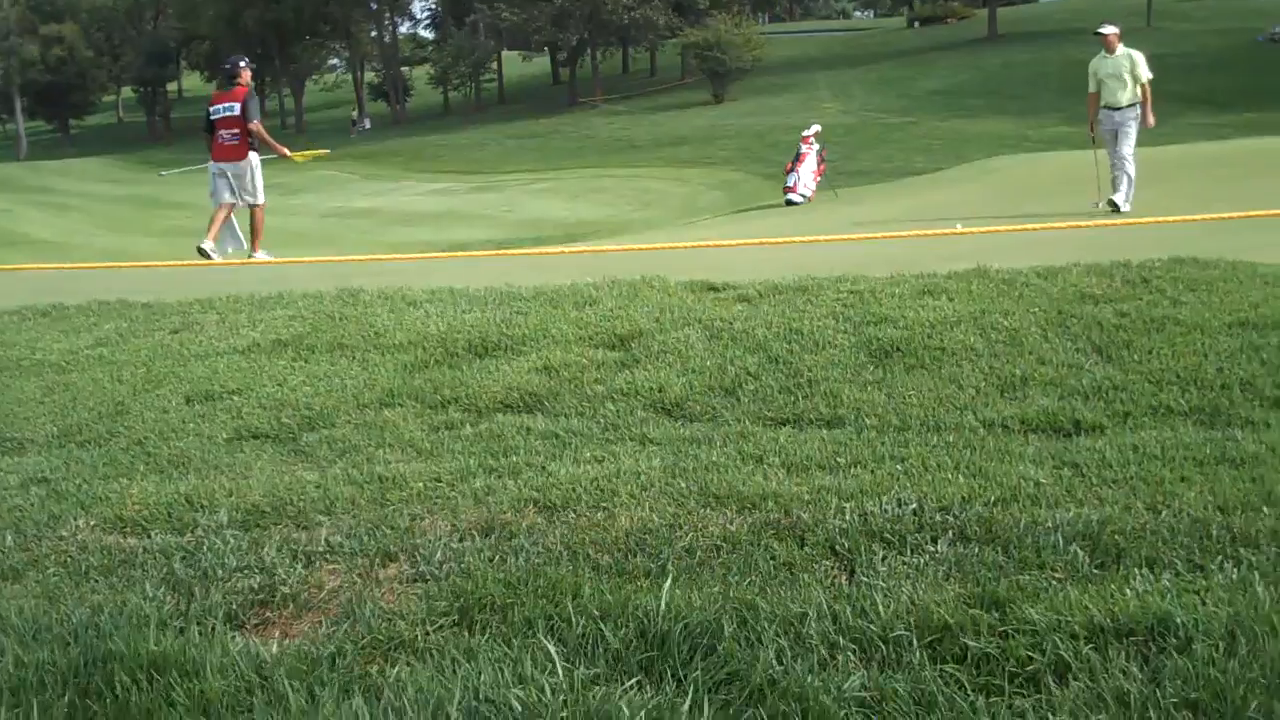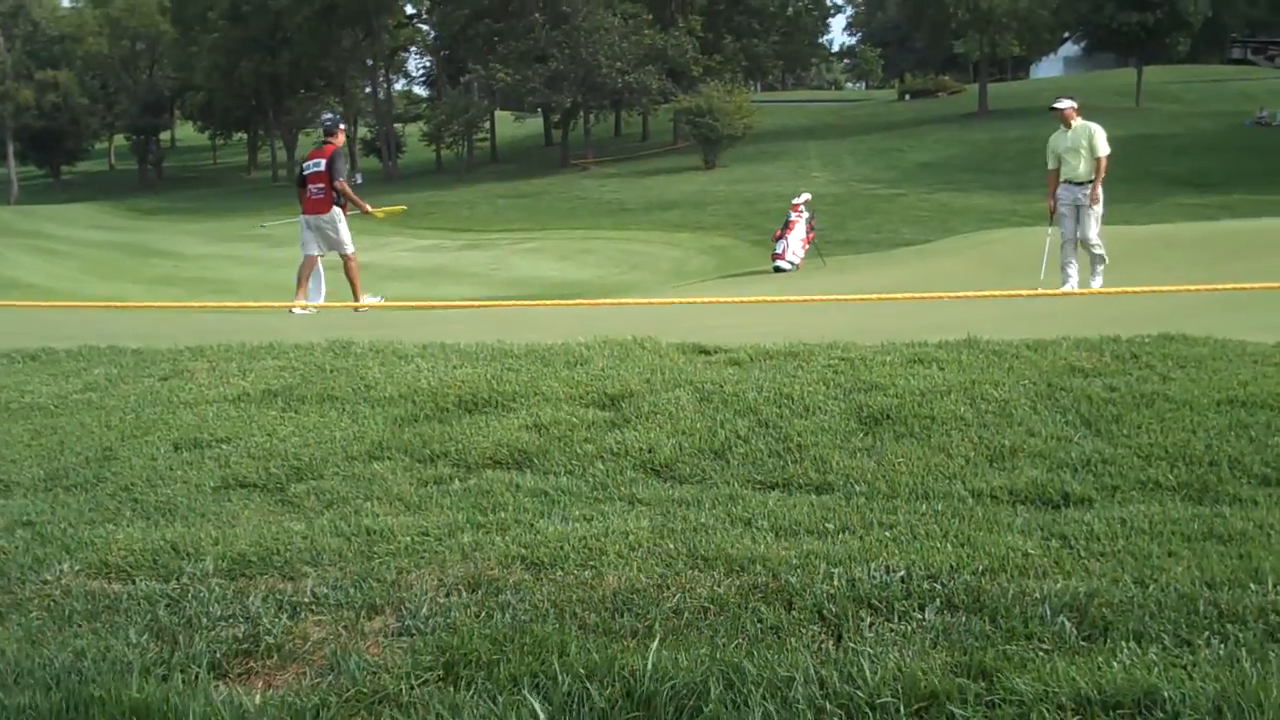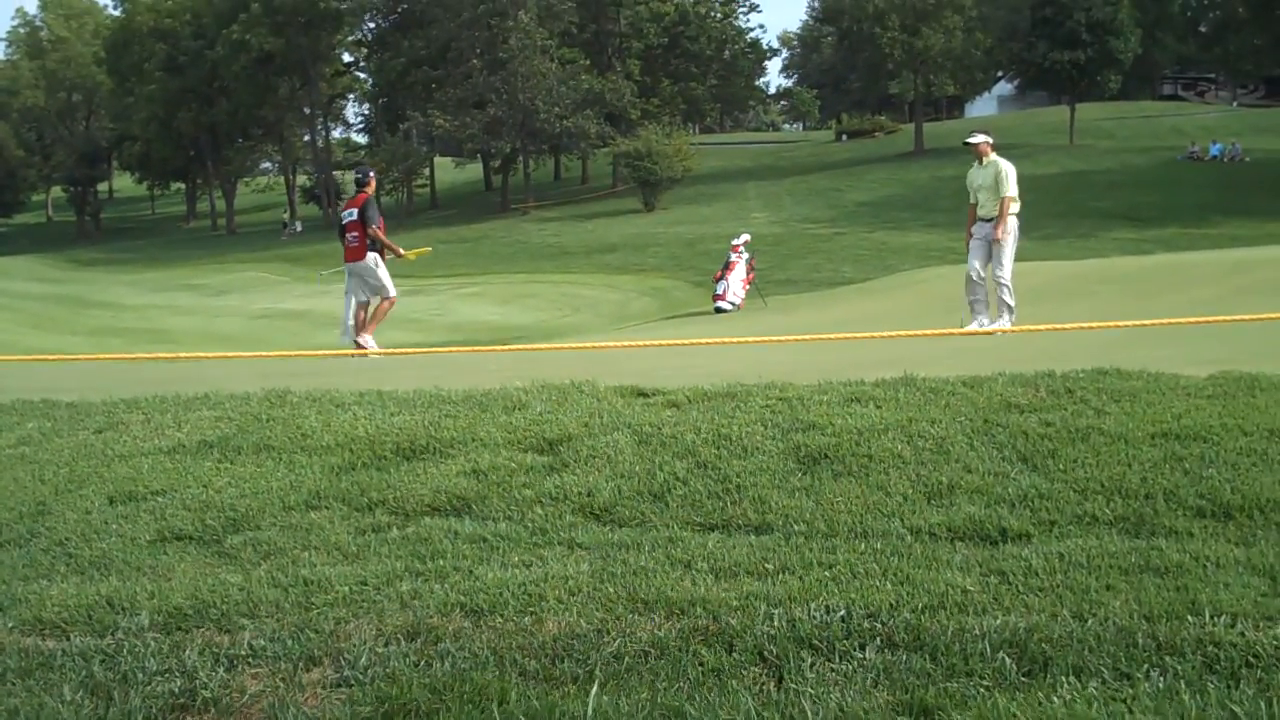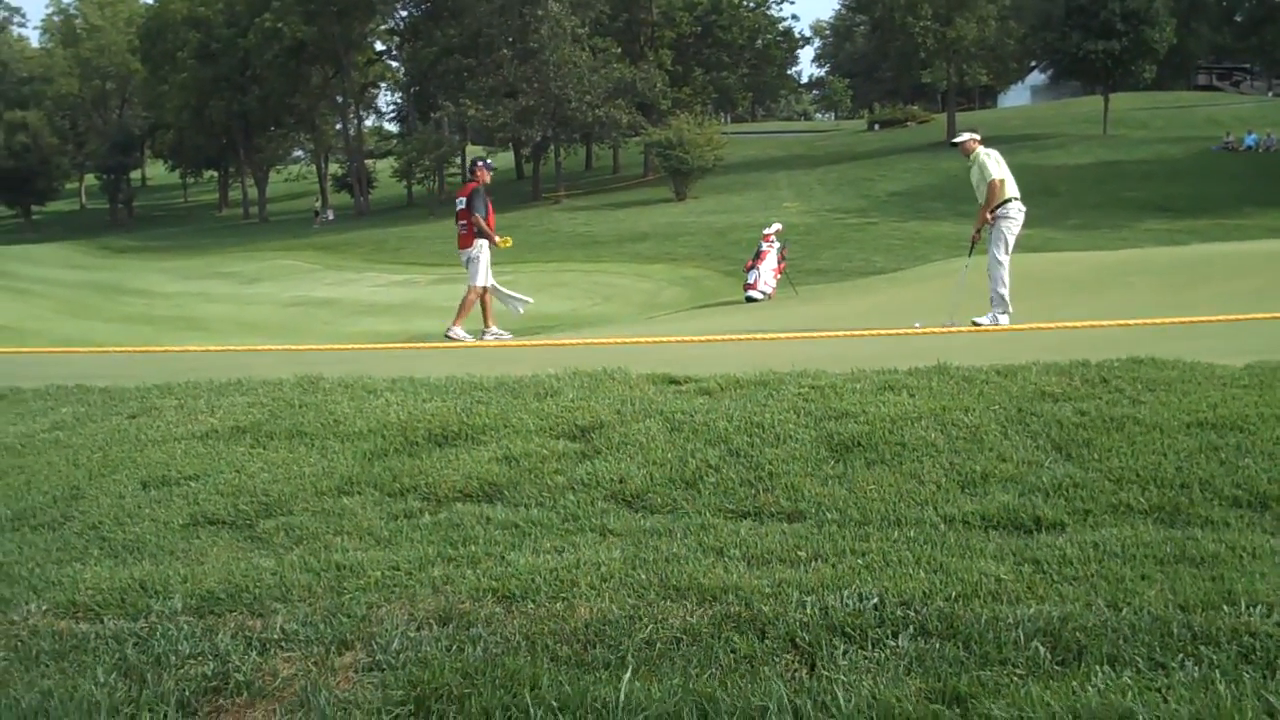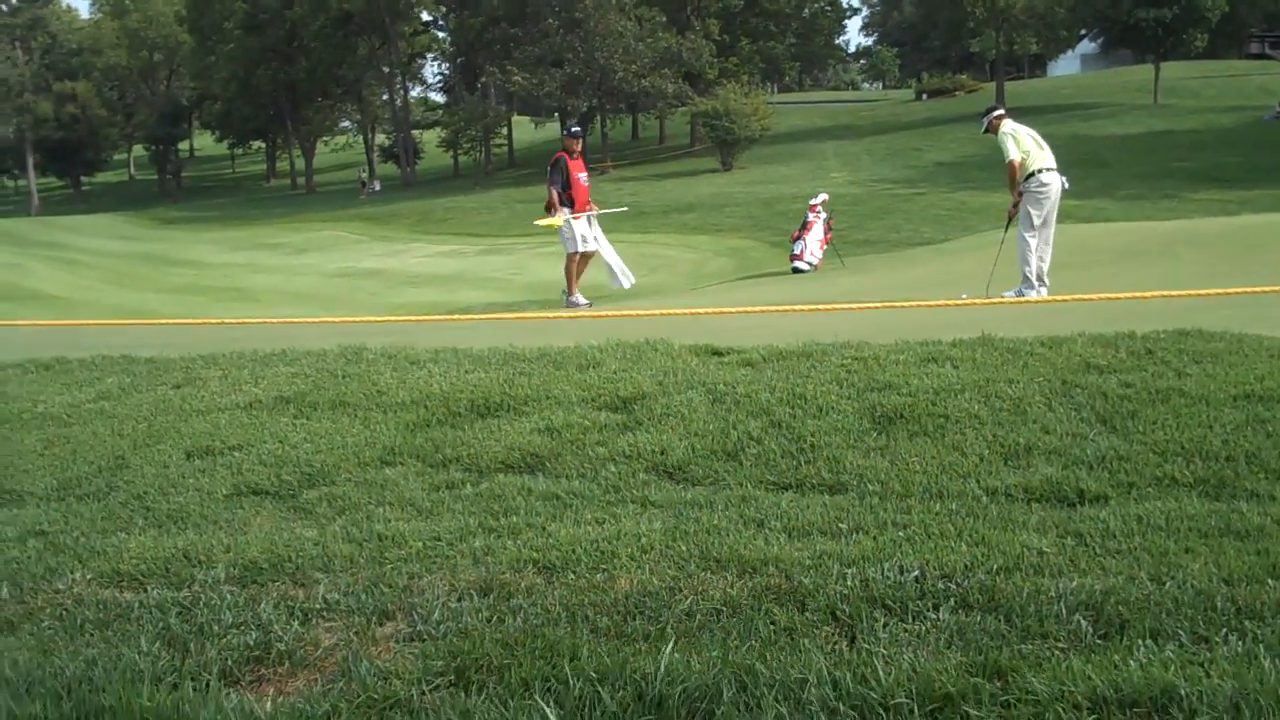
dt=1s
person 1, frame 1
left shoulder: (1133, 56)
right shoulder: (1095, 63)
left elbow: (1145, 85)
right elbow: (1093, 94)
left wrist: (1148, 112)
right wrist: (1091, 120)
left hip: (1129, 112)
right hip: (1107, 114)
left knee: (1124, 154)
right knee: (1114, 160)
left ankle: (1122, 197)
right ankle: (1122, 200)
person 1, frame 2
left shoulder: (1091, 129)
right shoulder: (1054, 139)
left elbow: (1102, 159)
right elbow: (1053, 170)
left wrist: (1096, 187)
right wrist: (1051, 197)
left hip: (1089, 188)
right hip: (1066, 189)
left knee: (1088, 236)
right knee: (1068, 238)
left ankle: (1098, 271)
right ankle: (1070, 282)
person 1, frame 3
left shoulder: (1002, 166)
right shoulder: (972, 172)
left elbow: (1007, 199)
left wrist: (999, 228)
right wrist: (968, 230)
left hip: (1003, 225)
right hip: (981, 225)
left knee: (1001, 275)
right knee: (973, 271)
left ankle: (1005, 320)
right ankle: (980, 317)
person 1, frame 4
left shoulder: (986, 155)
right shoulder: (974, 167)
left elbow: (995, 183)
left wrist: (986, 212)
right wrist: (977, 228)
left hip: (1008, 211)
right hip: (996, 215)
left knee: (997, 261)
right knee: (994, 265)
left ankle: (1000, 313)
right ankle: (999, 314)
person 1, frame 5
left shoulder: (1005, 131)
right shoulder: (1020, 129)
left elbow: (1014, 164)
left wrist: (1013, 191)
right wrist: (1017, 201)
left hip: (1039, 183)
right hip: (1053, 180)
left knee: (1027, 236)
right knee: (1043, 239)
left ankle: (1028, 288)
right ankle: (1040, 286)
person 2, frame 1
left shoulder: (215, 99)
right shoulder: (247, 94)
left elbow: (209, 133)
right elbow: (253, 126)
left wrist: (215, 155)
right wrist: (276, 148)
left hip: (220, 160)
right hip: (244, 158)
left knee: (225, 205)
right knee: (257, 205)
left ankle: (208, 242)
right ankle: (256, 253)
person 2, frame 2
left shoulder: (310, 157)
right shoulder: (336, 152)
left elbow: (300, 188)
right elbow: (339, 184)
left wrist: (306, 209)
right wrist: (360, 205)
left hip: (310, 214)
right hip: (330, 212)
left knee: (310, 257)
right knee: (349, 256)
left ankle: (299, 302)
right ankle: (359, 300)
person 2, frame 3
left shoulder: (347, 205)
right shoulder: (368, 201)
left elbow: (342, 236)
right elbow: (372, 230)
right wrist: (394, 249)
left hip: (351, 261)
right hip: (368, 258)
left knee: (361, 303)
right knee: (389, 297)
left ankle: (363, 344)
right ankle: (365, 335)
person 2, frame 4
left shoulder: (462, 192)
right shoulder: (477, 190)
left elbow: (459, 221)
right elbow: (476, 218)
right wrist: (492, 236)
left hip: (464, 245)
right hip: (477, 244)
left knee: (485, 287)
right knee: (475, 289)
left ankle: (490, 328)
right ankle: (455, 327)
person 2, frame 5
left shoulder: (578, 158)
right shoulder: (561, 160)
right elbow: (552, 187)
left wrist: (589, 203)
right wrist: (557, 209)
left hip: (580, 213)
right hip: (567, 214)
left knee: (590, 251)
right knee: (574, 255)
left ankle: (573, 287)
right ankle: (571, 296)
